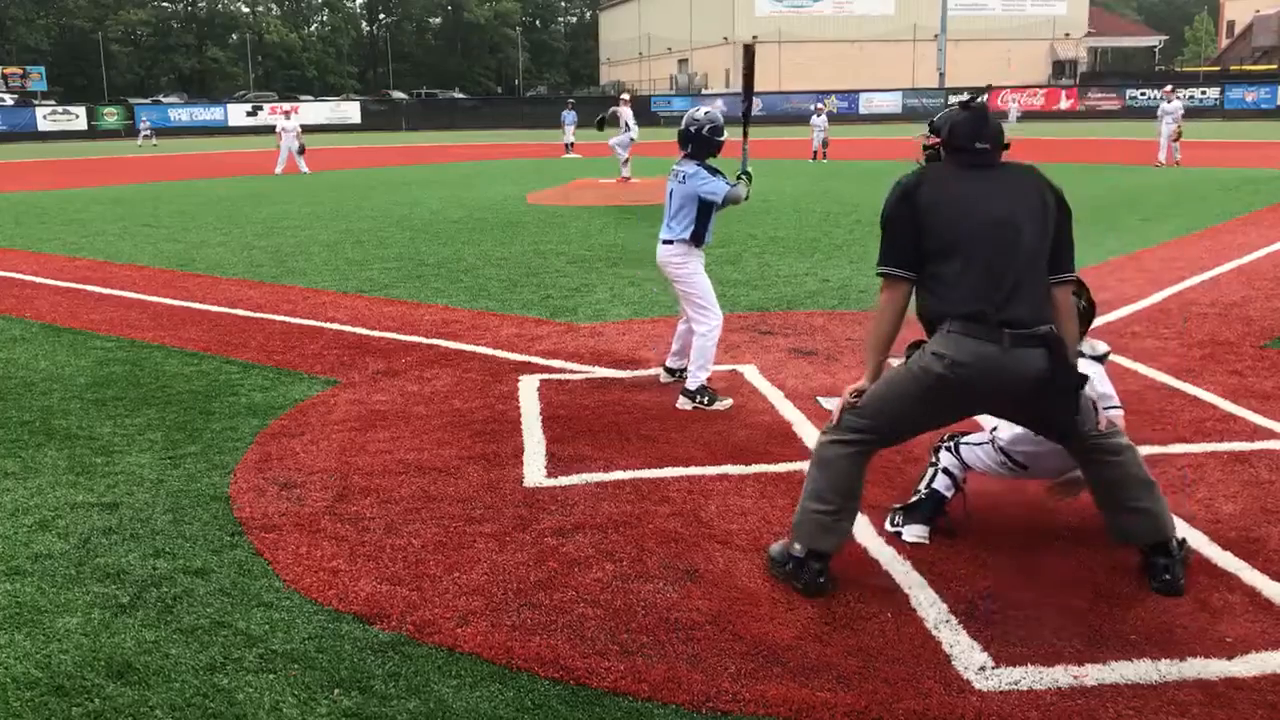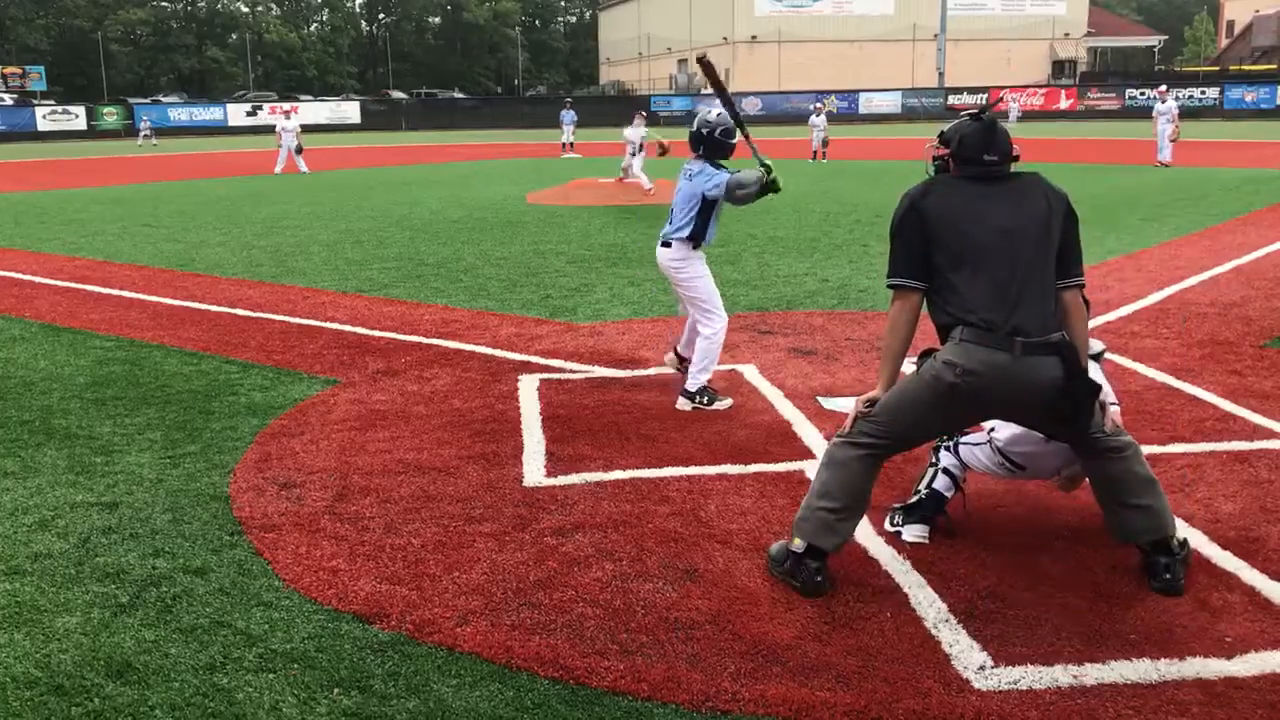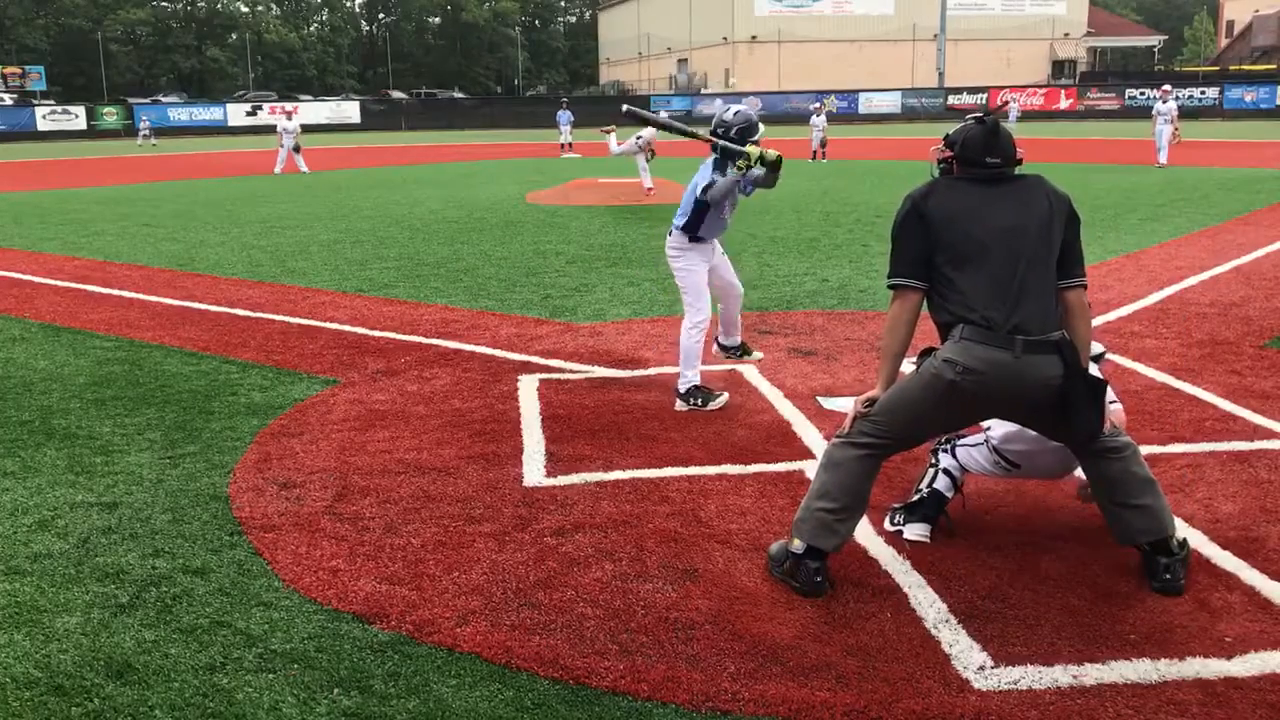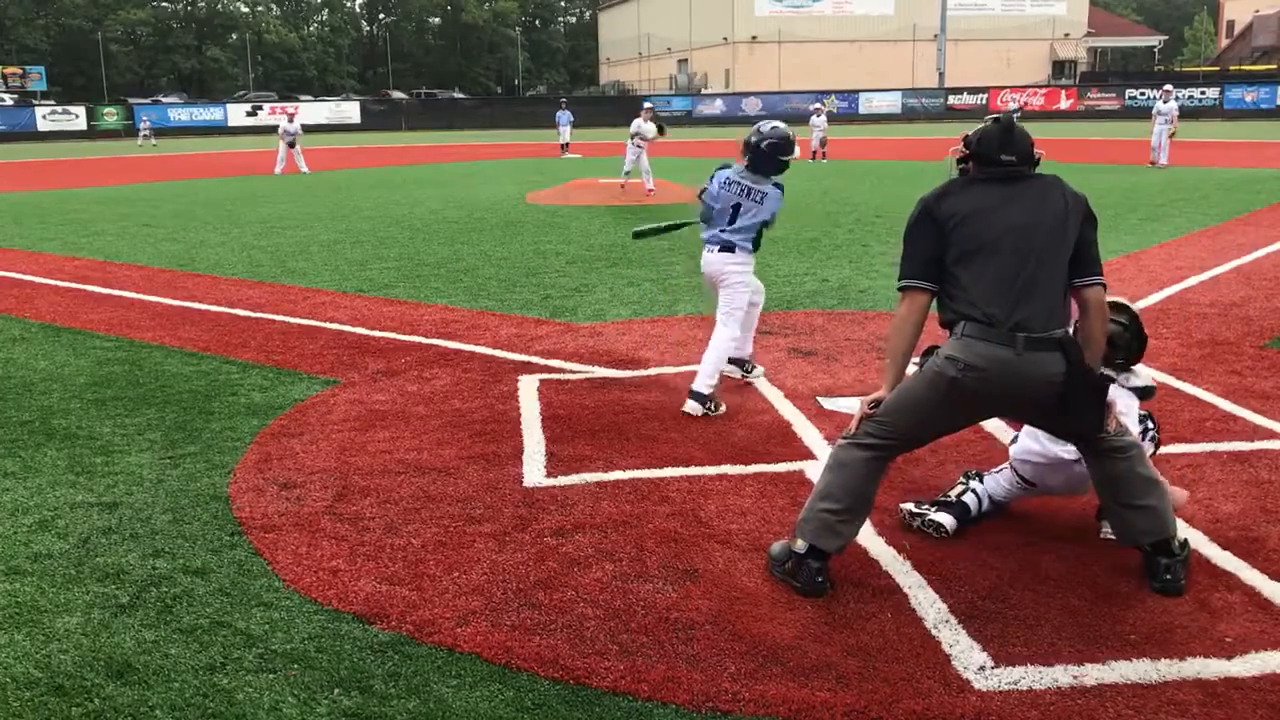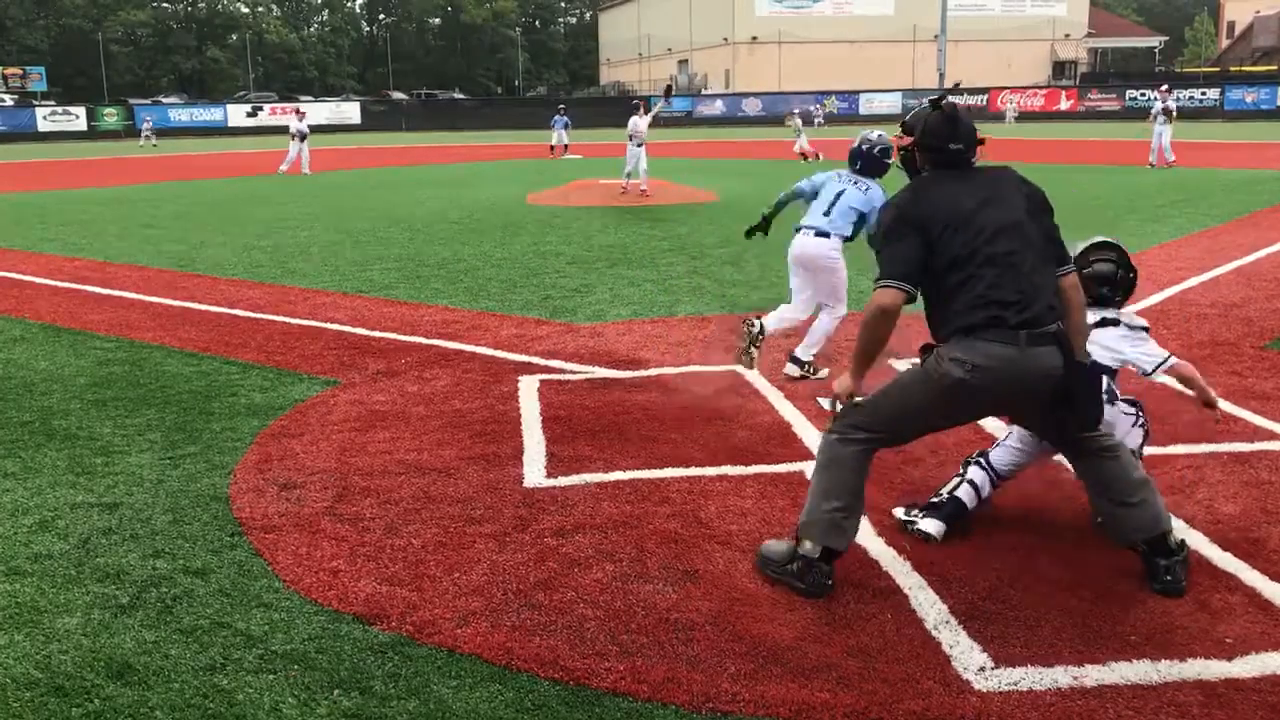
dt=0.5s
person 1, frame 1
left shoulder: (916, 188)
right shoulder: (1040, 188)
left elbow: (896, 290)
right elbow: (1061, 294)
left wrist: (869, 376)
right wrist: (1067, 380)
left hip: (957, 355)
right hip: (1036, 360)
left knee: (848, 432)
right knee: (1100, 438)
left ankle: (808, 556)
right ankle: (1162, 554)
person 1, frame 2
left shoulder: (924, 200)
right shoulder: (1048, 197)
left elbow: (907, 301)
right elbow: (1072, 299)
left wrist: (884, 386)
right wrist: (1081, 385)
left hip: (968, 364)
right hip: (1047, 368)
left knee: (861, 437)
right knee: (1107, 441)
left ankle: (807, 555)
right ankle: (1164, 555)
person 1, frame 3
left shoulder: (926, 202)
right shoulder: (1050, 199)
left elbow: (906, 301)
right elbow: (1075, 300)
left wrist: (882, 386)
right wrist: (1081, 385)
left hip: (968, 361)
right hip: (1047, 367)
left knee: (861, 437)
right knee: (1104, 441)
left ankle: (806, 556)
right ankle: (1163, 555)
person 1, frame 4
left shoulder: (940, 203)
right shoulder: (1067, 200)
left elbow: (914, 303)
right elbow: (1093, 301)
left wrist: (888, 387)
right wrist: (1090, 383)
left hip: (971, 358)
right hip: (1050, 365)
left knee: (867, 439)
right knee: (1110, 439)
left ankle: (807, 556)
right ankle: (1164, 555)
person 1, frame 5
left shoulder: (907, 205)
right shoulder: (1019, 188)
left elbow: (887, 303)
right elbow: (1069, 287)
left wrist: (855, 374)
right wrist: (1077, 369)
left hip: (970, 360)
right hip: (1044, 358)
left knee: (850, 431)
right knee: (1094, 443)
left ankle: (811, 558)
right ankle: (1163, 555)
person 2, frame 1
left shoulder: (680, 168)
right shoulder: (699, 173)
left elbow: (714, 198)
right elbow: (734, 197)
left wrist: (734, 187)
right wrist: (744, 181)
left hip: (673, 250)
right hip: (682, 254)
left knee: (693, 315)
right knee: (710, 319)
left ankle: (674, 367)
right ankle: (693, 390)
person 2, frame 2
left shoulder: (699, 168)
right shoulder: (706, 172)
left elbow: (736, 197)
right elbow: (737, 183)
left wrist: (765, 187)
right wrist: (762, 172)
left hip: (684, 250)
right hip: (681, 255)
left knee: (703, 311)
right knee: (715, 320)
left ankle: (682, 355)
right ankle: (694, 391)
person 2, frame 3
left shoulder: (731, 163)
right shoulder: (717, 167)
left elbow: (765, 183)
right elbow: (713, 197)
left wrist: (772, 165)
right wrist: (741, 169)
left hip: (707, 242)
right hip: (686, 247)
left knee: (734, 293)
right knee: (698, 317)
left ankle: (729, 343)
right ankle: (687, 390)
person 2, frame 4
left shoulder: (724, 174)
right shoulder: (774, 192)
left elbow: (705, 216)
left hip: (710, 256)
right hip: (736, 262)
left knee: (754, 297)
right knee: (728, 328)
left ankle: (740, 359)
right ankle: (699, 394)
person 2, frame 5
left shoulder: (832, 177)
right shoulder: (876, 192)
left elbow: (792, 193)
left wrist: (767, 218)
left hip: (800, 242)
right hip: (827, 247)
left knee: (799, 310)
right knee: (835, 308)
left ankle: (759, 328)
right ankle: (801, 360)
person 3, frame 1
right shoulder: (1093, 366)
right elbow: (1116, 424)
right wrist: (1084, 474)
left hip: (1015, 454)
right hip: (1074, 461)
left knee: (952, 449)
left ankle: (918, 517)
person 3, frame 2
right shoulder: (1089, 362)
right elbow: (1113, 420)
right wrist: (1083, 467)
left hip: (1015, 454)
right hip: (1073, 458)
left knee: (950, 449)
left ankle: (917, 519)
person 3, frame 3
right shoulder: (1086, 362)
right elbow: (1117, 418)
left hip: (1010, 450)
right hip: (1066, 458)
left knee: (949, 451)
left ankle: (917, 517)
person 3, frame 4
right shoulder: (1124, 390)
right wrist: (1167, 491)
left hip: (1031, 467)
right hip: (1084, 474)
left knee: (986, 484)
right knee: (1146, 425)
left ankle: (949, 510)
person 3, frame 5
right shoulder: (1127, 329)
right elbow: (1180, 368)
right wrist: (1208, 394)
left knee: (994, 461)
right knee: (1132, 418)
left ankle: (938, 513)
